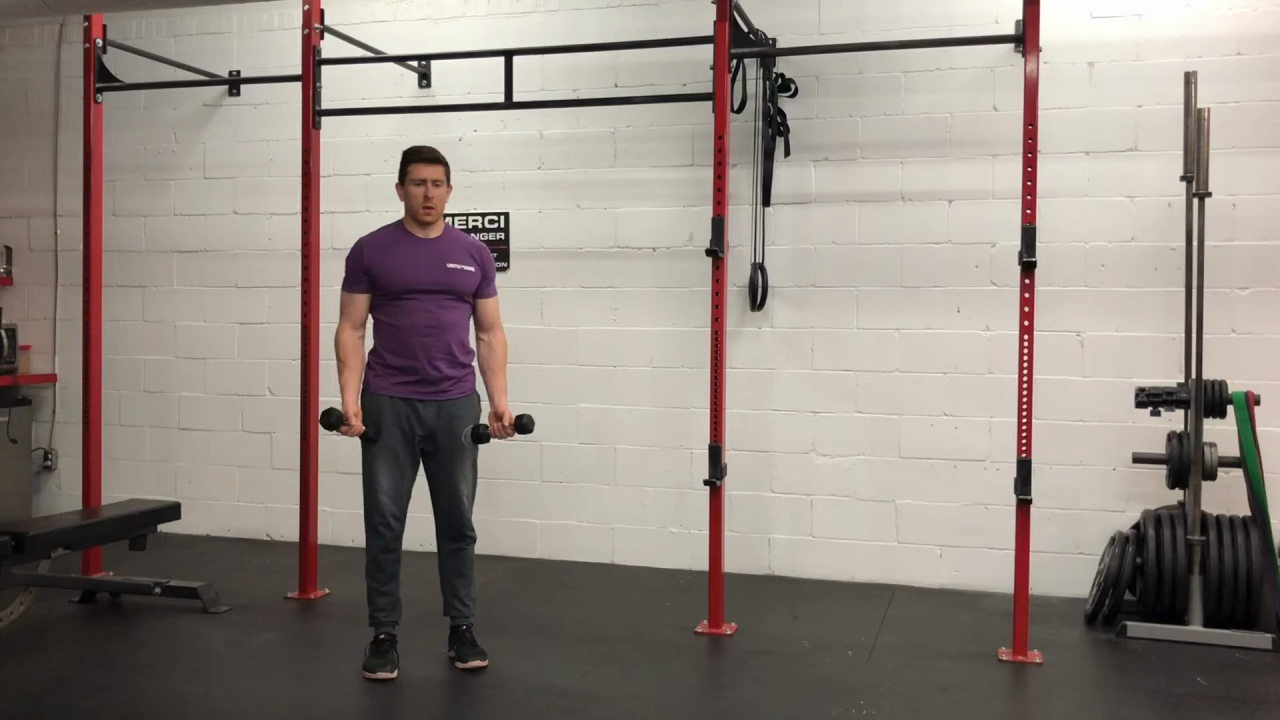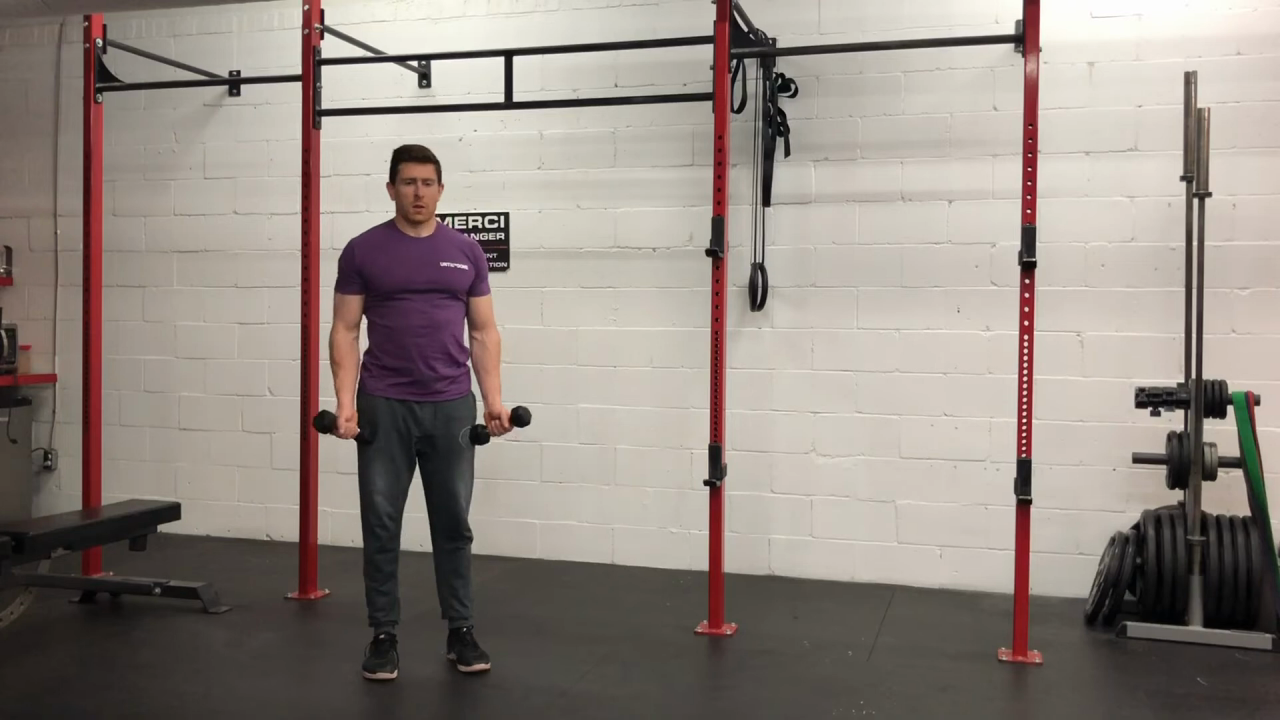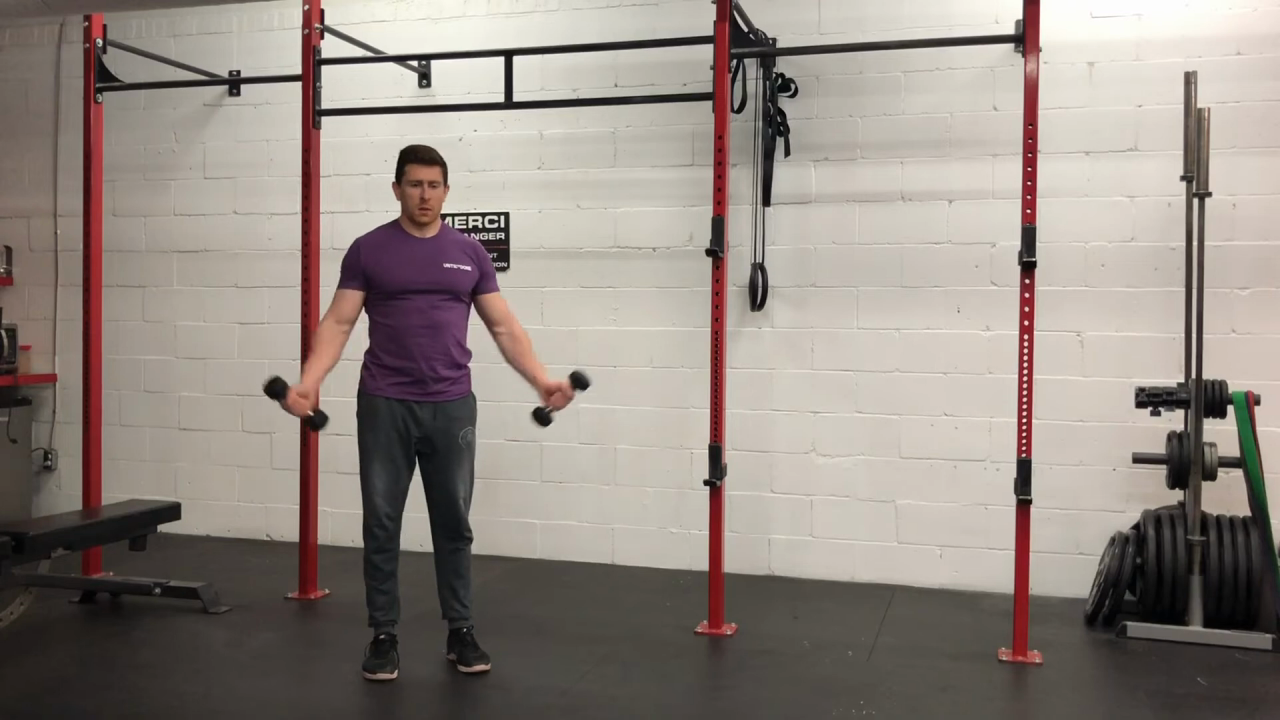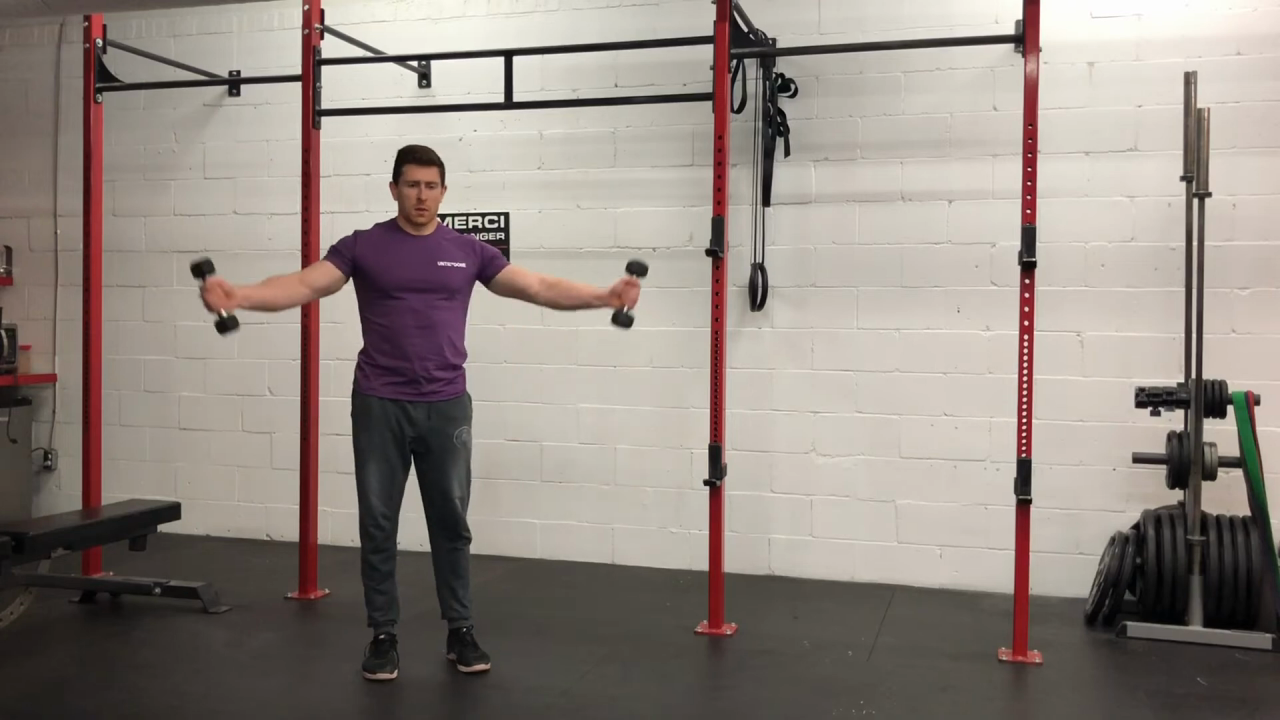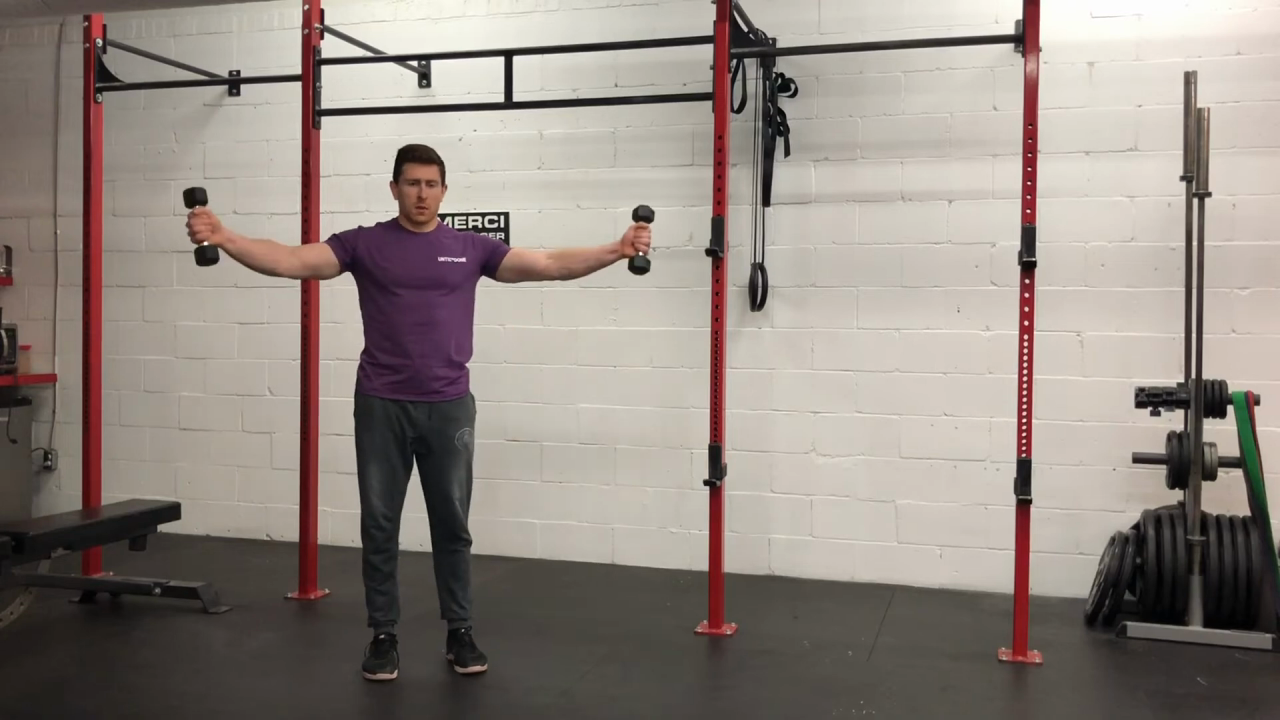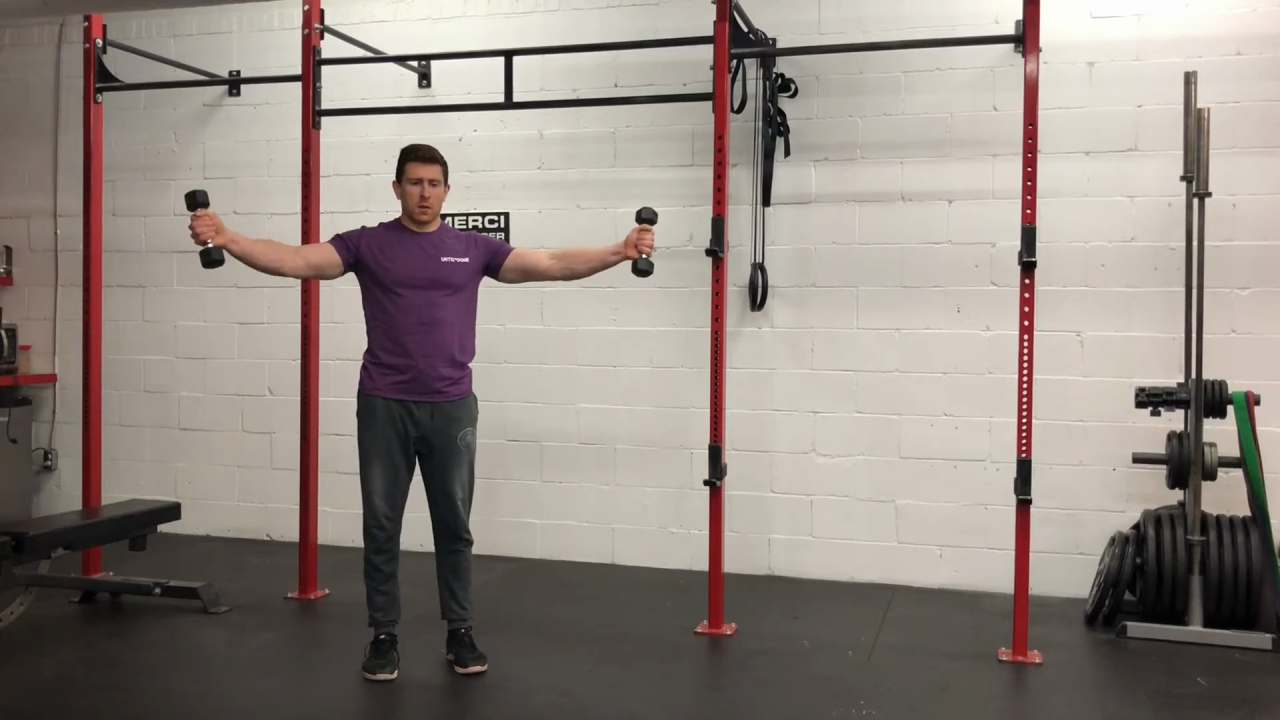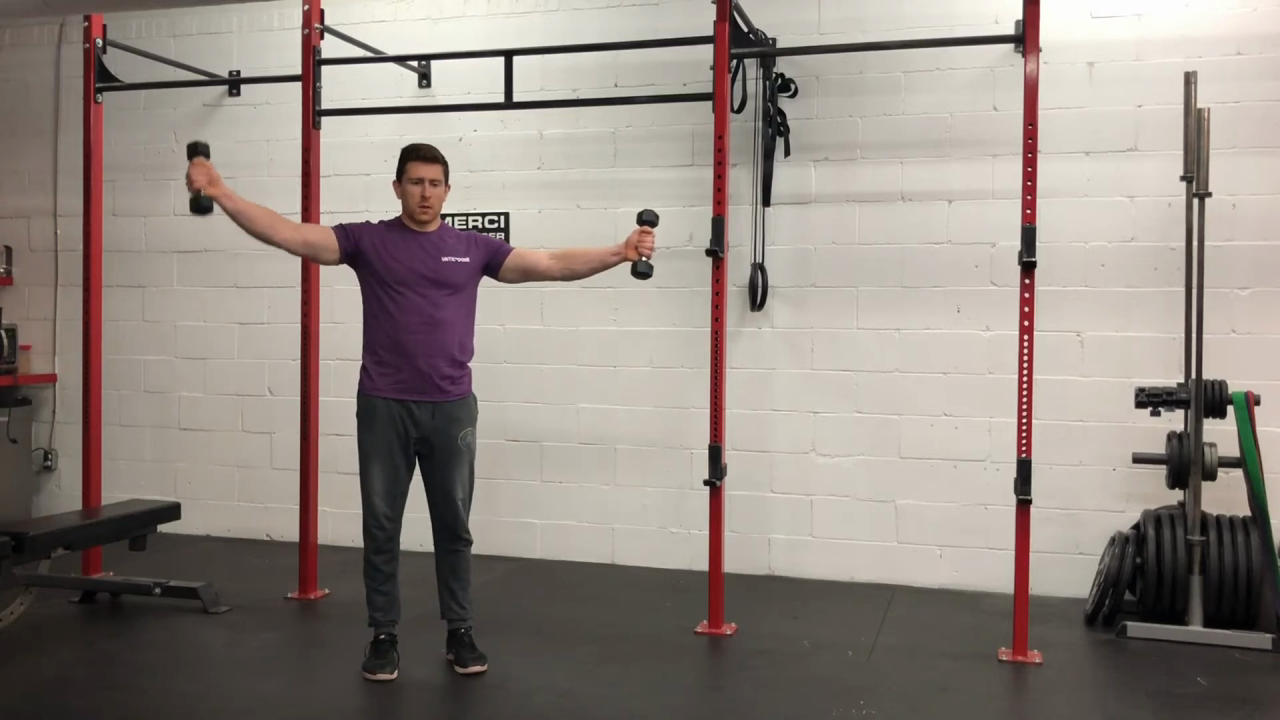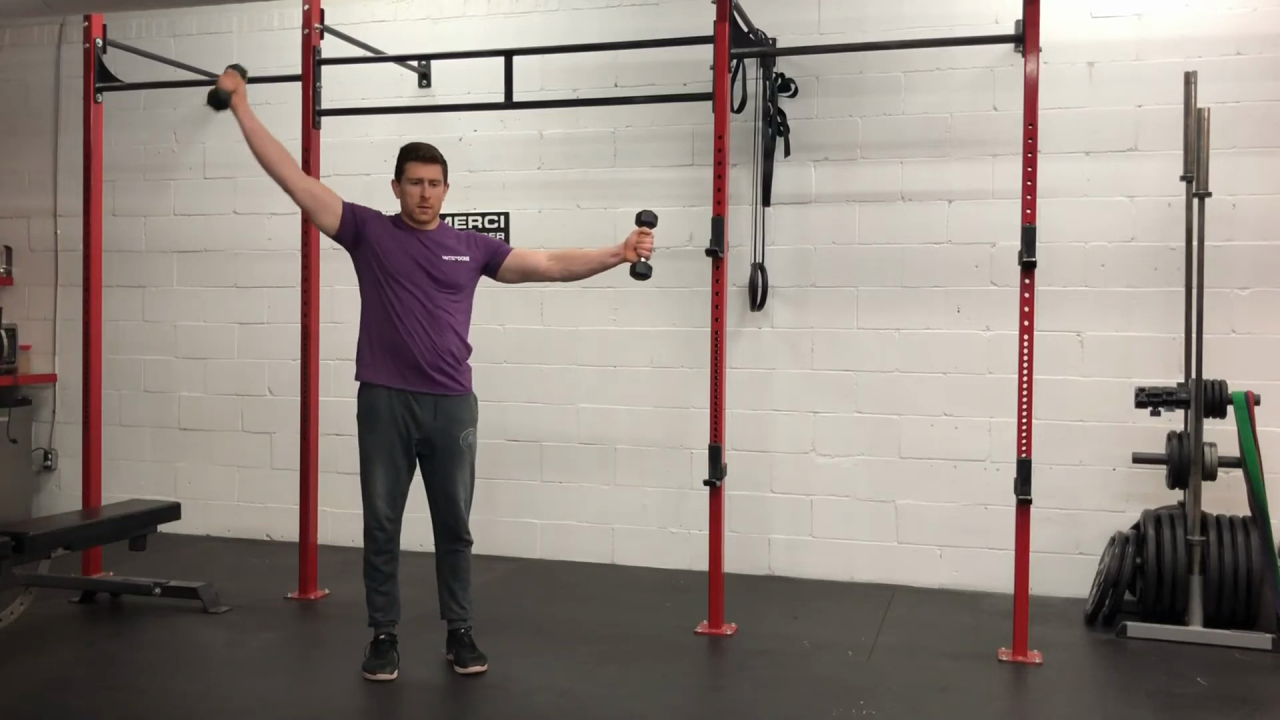
dt=0.3s
person 1, frame 1
left shoulder: (474, 253)
right shoulder: (371, 250)
left elbow: (490, 333)
right elbow: (351, 328)
left wrist: (500, 401)
right wrist: (350, 398)
left hip: (456, 405)
right hip: (389, 405)
left knee: (457, 524)
right knee: (384, 525)
left ankle: (461, 629)
right ankle: (384, 634)
person 1, frame 2
left shoulder: (466, 252)
right shoulder: (363, 250)
left elbow: (483, 331)
right elbow: (345, 330)
left wrist: (494, 398)
right wrist: (344, 400)
left hip: (451, 407)
right hip: (384, 407)
left knee: (453, 525)
right knee: (381, 525)
left ankle: (460, 632)
right ankle: (383, 635)
person 1, frame 3
left shoulder: (469, 253)
right shoulder: (368, 250)
left elbow: (503, 324)
right elbow: (338, 321)
left wrist: (541, 380)
right wrist: (308, 381)
left hip: (451, 406)
right hip: (384, 405)
left knee: (453, 525)
right knee: (381, 526)
left ankle: (460, 631)
right ankle: (384, 635)
person 1, frame 4
left shoulder: (467, 251)
right shoulder: (364, 246)
left elbow: (537, 286)
right elbow: (303, 286)
left wrist: (604, 294)
right wrist: (236, 296)
left hip: (446, 406)
right hip: (379, 405)
left knee: (452, 522)
right knee: (378, 525)
left ankle: (460, 631)
right ankle: (383, 636)
person 1, frame 5
left shoulder: (471, 248)
right shoulder: (364, 244)
left elbow: (548, 264)
right elbow: (292, 260)
left wrist: (616, 250)
right wrist: (225, 239)
left hip: (449, 407)
right hip: (381, 405)
left knee: (453, 525)
right knee: (379, 526)
left ankle: (459, 632)
right ankle: (383, 635)
person 1, frame 6
left shoulder: (472, 248)
right shoulder: (368, 244)
left elbow: (552, 264)
right elbow: (294, 260)
left wrist: (620, 250)
right wrist: (226, 238)
left hip: (451, 407)
right hip: (383, 405)
left knee: (454, 526)
right knee: (381, 526)
left ankle: (460, 632)
right ankle: (383, 636)
person 1, frame 7
left shoulder: (473, 247)
right shoulder: (368, 241)
left elbow: (550, 265)
right elbow: (291, 235)
left wrist: (618, 253)
right wrist: (221, 194)
left hip: (451, 408)
right hip: (384, 406)
left knee: (453, 526)
right knee: (381, 527)
left ankle: (459, 632)
right ankle: (383, 635)
person 1, frame 8
left shoulder: (471, 246)
right shoulder: (369, 233)
left elbow: (550, 264)
right elbow: (294, 179)
left wrist: (618, 254)
right wrist: (241, 106)
left hip: (452, 404)
right hip: (385, 402)
left knee: (454, 526)
right knee: (381, 527)
left ankle: (460, 632)
right ankle: (383, 635)
